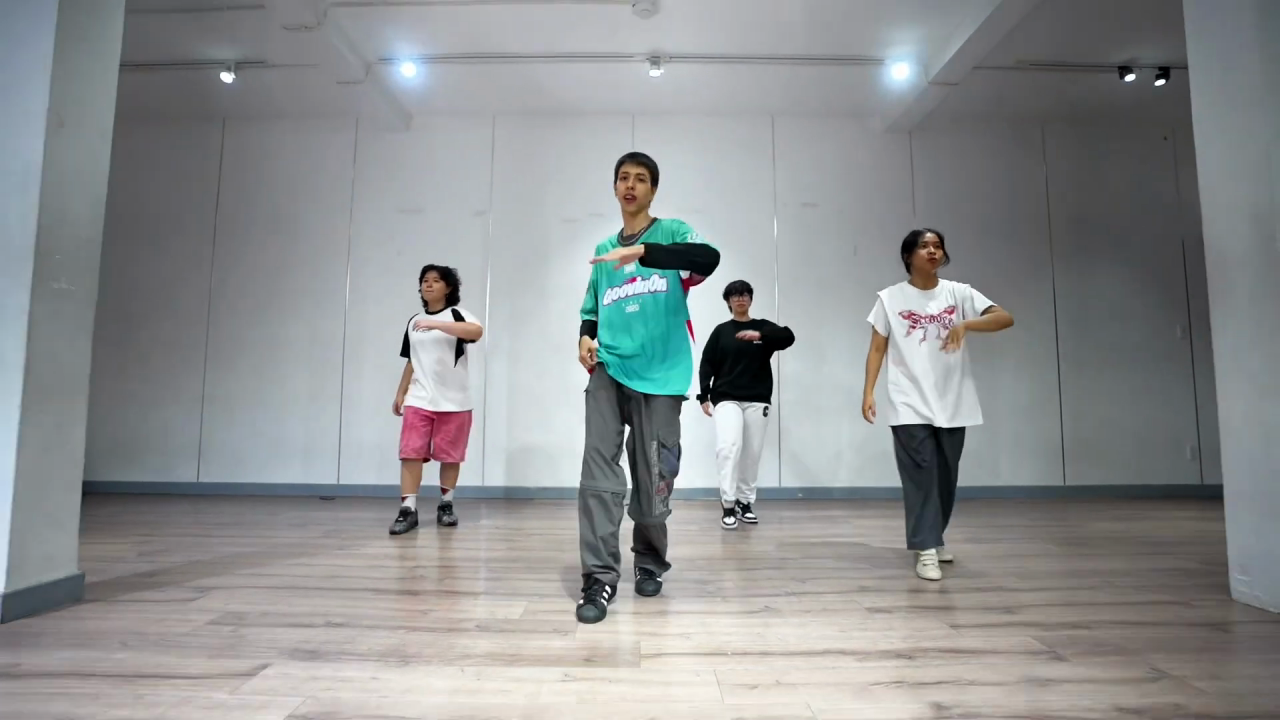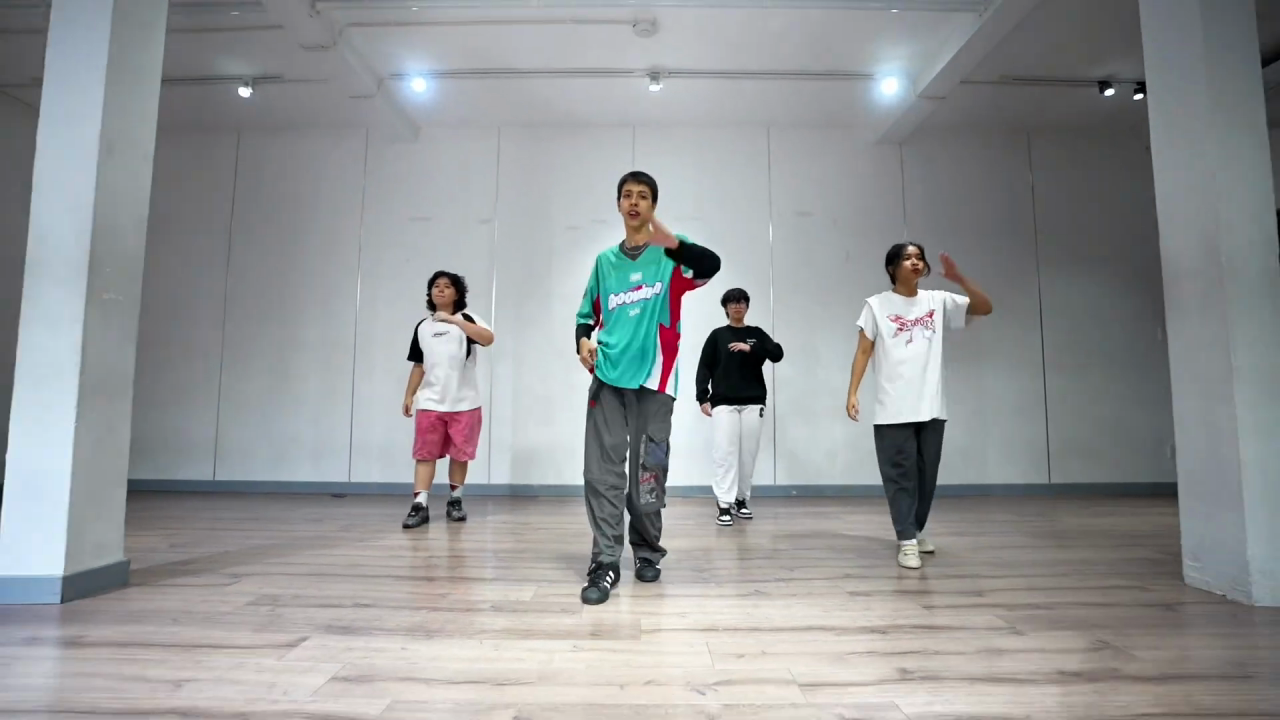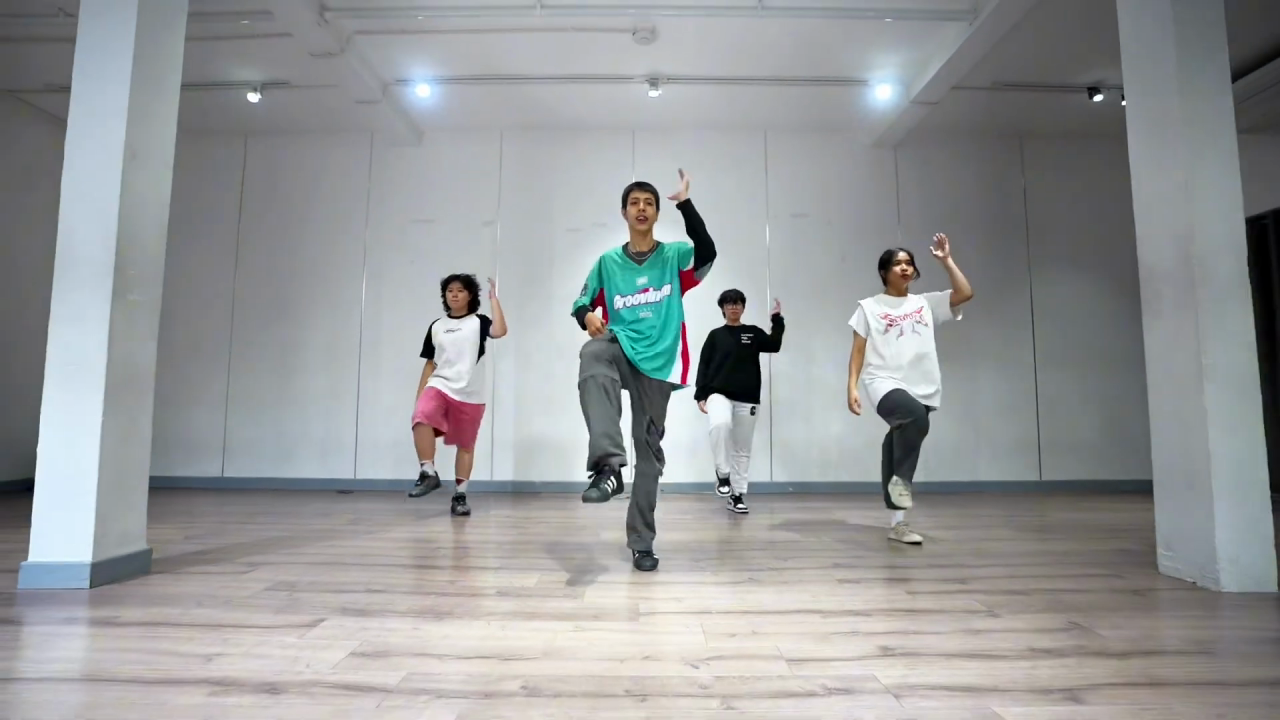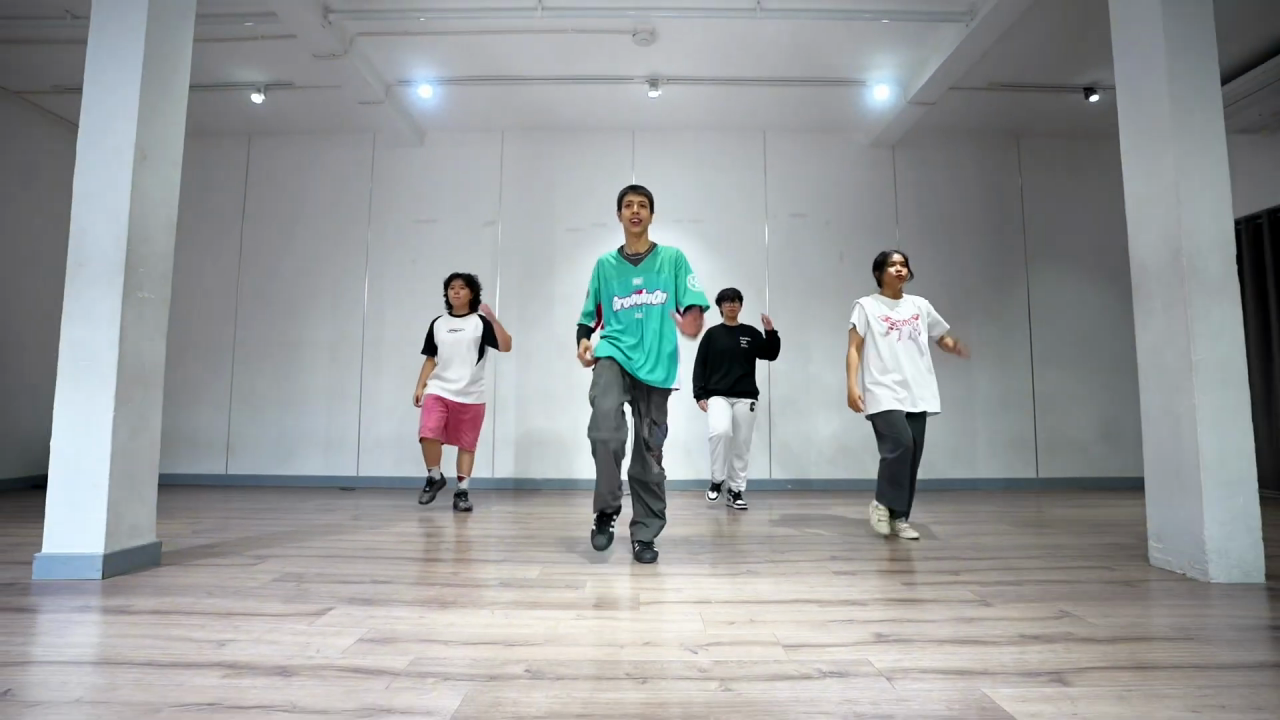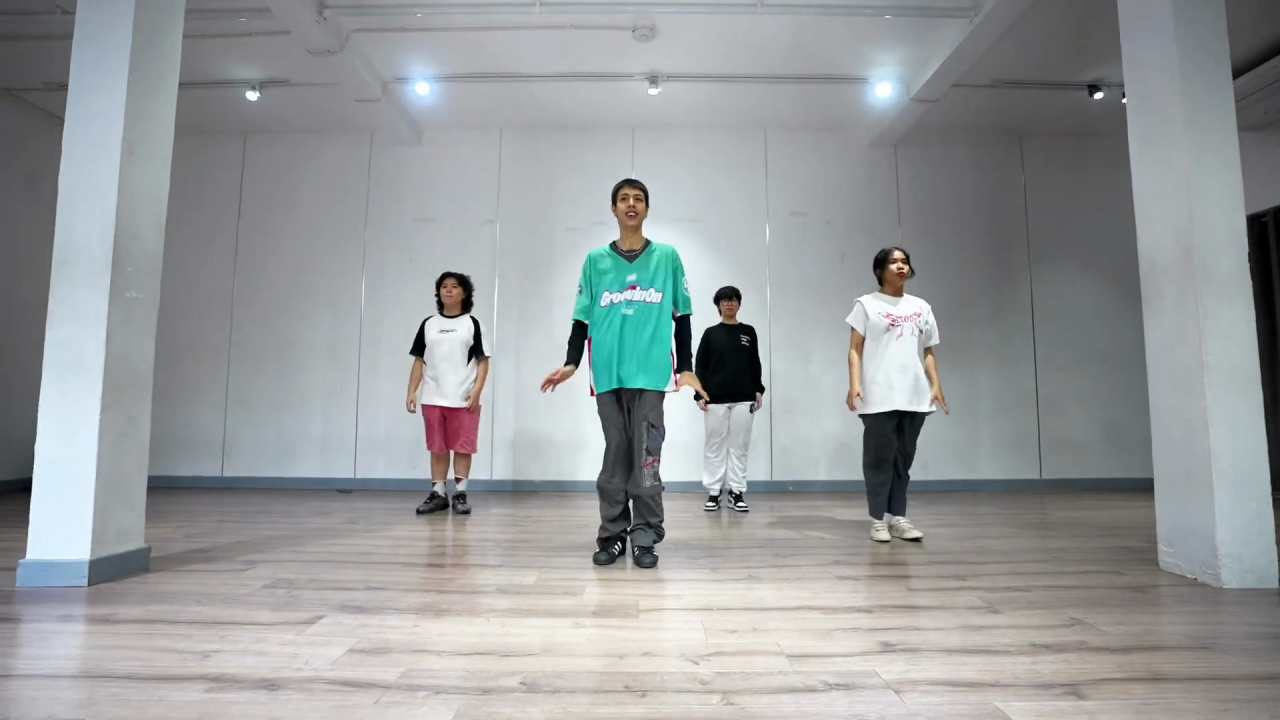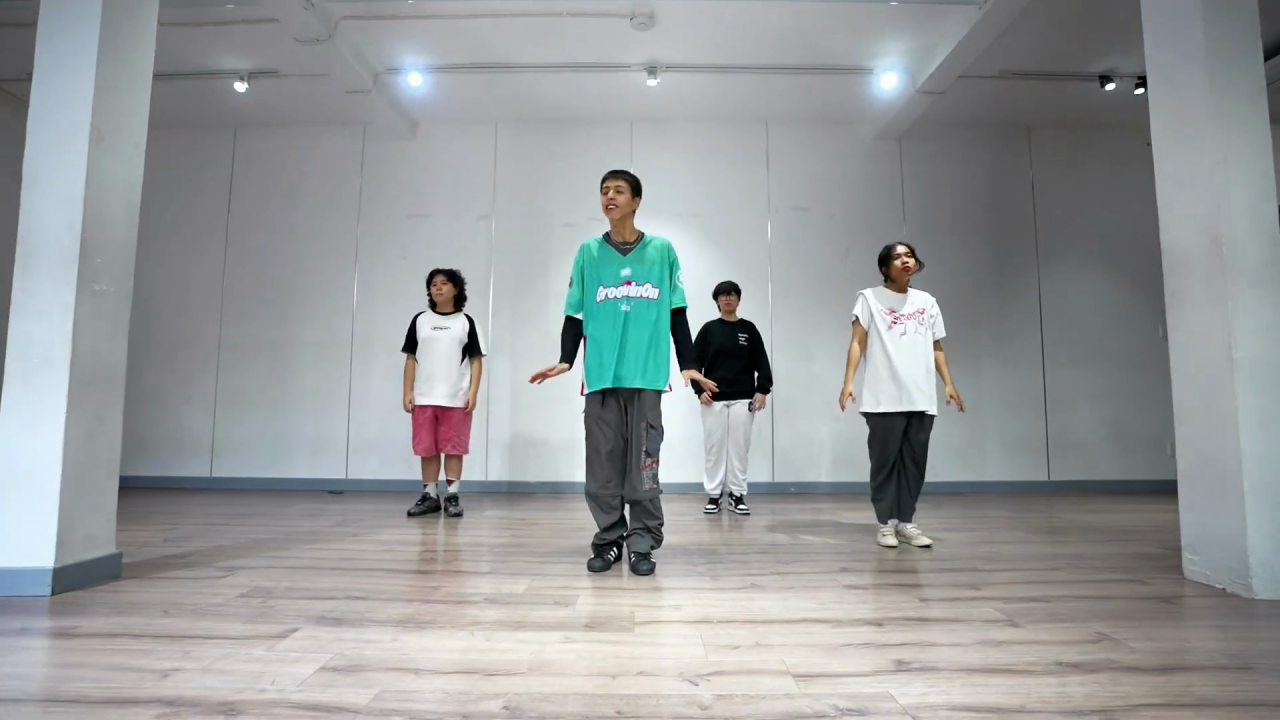
dt=0.3s
person 1, frame 1
left shoulder: (672, 233)
right shoulder: (604, 250)
left elbow: (709, 258)
left wrist: (640, 254)
right wrist: (585, 338)
left hip: (659, 374)
right hip: (608, 370)
left knee: (656, 474)
right knee: (599, 470)
left ankle: (650, 562)
right ankle: (600, 577)
person 1, frame 2
left shoulder: (671, 250)
right shoulder: (605, 259)
left elbow: (712, 265)
right elbow: (587, 312)
left wrist: (671, 244)
right wrist: (583, 338)
left hip: (652, 374)
right hip: (608, 372)
left knee: (648, 469)
right knee: (602, 468)
left ankle: (647, 551)
right ankle: (605, 562)
person 1, frame 3
left shoulder: (675, 255)
right shoulder: (608, 261)
left elbow: (707, 256)
right elbow: (580, 303)
left wrist: (685, 203)
right wrist: (588, 317)
left hip: (658, 360)
right hip: (619, 344)
left knee: (649, 451)
right knee: (593, 365)
left ankle: (642, 541)
right ankle: (607, 467)
person 1, frame 4
left shoulder: (672, 260)
right shoulder: (605, 264)
left elbow: (695, 304)
right elbow: (588, 314)
left wrist: (692, 320)
right wrist: (583, 340)
left hip: (656, 365)
right hip: (614, 355)
left knee: (649, 453)
right knee: (605, 429)
left ankle: (644, 534)
right ankle: (607, 508)
person 1, frame 5
left shoulder: (667, 256)
right shoulder: (596, 259)
left elbow: (681, 317)
right elbow: (583, 316)
left wrist: (684, 367)
right wrist: (570, 363)
left hip: (650, 373)
right hip: (608, 372)
left knee: (646, 458)
right knee: (614, 456)
left ankle: (645, 538)
right ankle: (613, 533)
person 1, frame 6
left shoulder: (662, 250)
right shoulder: (588, 251)
left elbow: (677, 312)
right elbow: (574, 312)
left wrist: (688, 364)
right wrist: (565, 360)
left hip: (646, 372)
right hip: (601, 372)
left knee: (643, 459)
right knee: (603, 460)
left ankle: (642, 543)
right ankle: (608, 539)
person 2, frame 1
left shoulder: (959, 293)
right shoulder: (890, 298)
left elbow: (1005, 318)
right elbow: (877, 349)
left wrist: (966, 325)
right wrist: (868, 392)
left hip: (952, 404)
right hip: (909, 404)
left knee: (945, 476)
right knee: (920, 473)
left ankle: (934, 539)
right ankle: (926, 549)
person 2, frame 2
left shoulder: (939, 301)
right shoulder: (877, 305)
left elbow: (985, 308)
right elbow: (864, 351)
left wrist: (959, 279)
right wrist: (852, 392)
left hip: (930, 404)
right hip: (893, 405)
left knee: (926, 472)
right knee: (900, 472)
left ankle: (914, 530)
right ankle: (907, 539)
person 2, frame 3
left shoulder: (926, 303)
right shoulder: (869, 307)
left elbow: (965, 294)
right elbow: (857, 352)
left wrist: (946, 259)
right wrist: (851, 388)
left hip: (920, 387)
right hip: (885, 383)
left knee: (902, 445)
right knee: (914, 414)
left ankle: (897, 521)
right ankle: (898, 476)
person 2, frame 4
left shoulder: (920, 306)
right shoulder: (866, 306)
left elbow: (942, 338)
right elbow: (855, 349)
left wrist: (954, 347)
right wrist: (852, 386)
left hip: (917, 394)
right hip: (883, 392)
left knee: (910, 454)
right knee: (899, 445)
left ankle: (897, 517)
right ankle: (881, 502)
person 2, frame 5
left shoulder: (921, 306)
right shoulder: (866, 304)
left elbow: (928, 352)
right elbow: (855, 348)
left wrist: (935, 386)
right wrist: (854, 384)
left hip: (914, 397)
right hip: (879, 397)
left knee: (903, 457)
right knee: (880, 455)
left ankle: (897, 516)
right ankle: (879, 518)
person 2, frame 6
left shoulder: (927, 301)
right shoulder: (869, 298)
left elbow: (937, 347)
right elbow: (858, 342)
left wrist: (949, 384)
right wrist: (848, 381)
left hip: (922, 398)
right hip: (884, 397)
left knee: (914, 460)
right knee: (885, 459)
left ankle: (906, 522)
right ankle: (886, 522)
person 3, frame 1
left shoulder: (456, 315)
right shoulder: (414, 323)
left elbow: (476, 332)
left wrist: (434, 324)
right wrist: (400, 393)
left hip: (453, 401)
right hip: (419, 400)
left knee: (450, 456)
right knee: (411, 454)
left ankle: (446, 505)
right ankle: (407, 509)
person 3, frame 2
left shoulder: (466, 320)
right shoulder: (422, 327)
left elbow: (488, 338)
right elbow: (418, 365)
left wrist: (453, 320)
right wrist: (408, 395)
left hip: (464, 402)
right hip: (430, 402)
left knee: (460, 453)
right knee: (425, 453)
left ankle: (455, 501)
right ankle: (420, 505)
person 3, frame 3
left shoulder: (479, 321)
right shoulder: (437, 325)
left elbow: (500, 331)
right elbow: (430, 361)
left wrist: (493, 298)
right wrist: (420, 390)
left hip: (469, 394)
right hip: (439, 385)
left knee: (465, 445)
right knee: (421, 418)
left ankle: (460, 495)
right ankle: (428, 473)
person 3, frame 4
left shoulder: (481, 322)
right shoulder: (437, 324)
left elbow: (505, 346)
right elbow: (430, 359)
left wrist: (494, 319)
right wrist: (420, 387)
left hip: (470, 395)
right hip: (438, 389)
left knee: (466, 444)
right knee: (428, 434)
left ankle: (462, 492)
right ankle: (434, 476)
person 3, frame 5
left shoulder: (472, 324)
right shoulder: (429, 324)
left elbow: (483, 361)
right elbow: (419, 361)
left wrist: (477, 390)
right wrist: (412, 391)
left hip: (463, 398)
right hip: (433, 397)
left knee: (463, 447)
right knee: (438, 447)
left ankle: (460, 495)
right ankle: (438, 494)
person 3, frame 6
left shoulder: (466, 322)
right shoulder: (420, 320)
left elbow: (476, 360)
right elbow: (411, 358)
left wrist: (473, 392)
right wrist: (408, 391)
left hip: (456, 398)
right hip: (424, 397)
left knee: (454, 448)
right knee: (426, 448)
left ankle: (452, 497)
right ankle: (429, 496)
person 4, frame 1
left shoulder: (763, 326)
right shoulder: (721, 331)
left elbow: (788, 338)
right elbow: (707, 364)
left wrist: (760, 336)
right wrist: (704, 395)
left hip: (758, 400)
right hip: (727, 399)
left knee: (752, 454)
right knee: (728, 447)
left ankle: (745, 502)
right ankle: (728, 504)
person 4, frame 2
left shoulder: (757, 334)
right shoulder: (717, 335)
left elbow: (777, 354)
right elbow: (704, 368)
left wrist: (751, 348)
right wrist: (703, 397)
left hip: (753, 403)
right hip: (724, 402)
left knee: (748, 454)
right knee: (725, 453)
left ankle: (740, 499)
right ankle: (724, 505)
person 4, frame 3
left shoulder: (753, 332)
right shoulder: (715, 335)
left elbow: (774, 345)
right elbow: (703, 366)
left wrist: (777, 318)
right wrist: (701, 395)
left hip: (747, 399)
right hip: (719, 394)
left knee: (742, 448)
right knee: (719, 424)
left ankle: (737, 495)
right ankle: (723, 474)
person 4, frame 4
left shoulder: (751, 333)
right shoulder: (712, 334)
left elbow: (771, 354)
right elbow: (700, 366)
left wrist: (771, 332)
right wrist: (700, 394)
left hip: (746, 397)
right hip: (718, 395)
left knee: (741, 446)
right knee: (720, 431)
left ankle: (736, 492)
right ankle: (717, 480)
person 4, frame 5
left shoulder: (748, 332)
right shoulder: (711, 333)
left elbow: (755, 364)
right elbow: (700, 366)
left wrist: (759, 389)
right wrist: (698, 394)
left hip: (744, 399)
right hip: (715, 399)
left knee: (739, 447)
right knee: (714, 446)
left ankle: (736, 493)
right ankle: (713, 493)
person 4, frame 6
left shoulder: (749, 329)
right shoulder: (709, 329)
left elbow: (761, 361)
right elbow: (695, 360)
left wrist: (763, 389)
right wrist: (699, 388)
left hip: (743, 398)
right hip: (714, 397)
left knee: (740, 447)
right knee: (714, 446)
left ankle: (737, 496)
right ankle: (714, 495)
